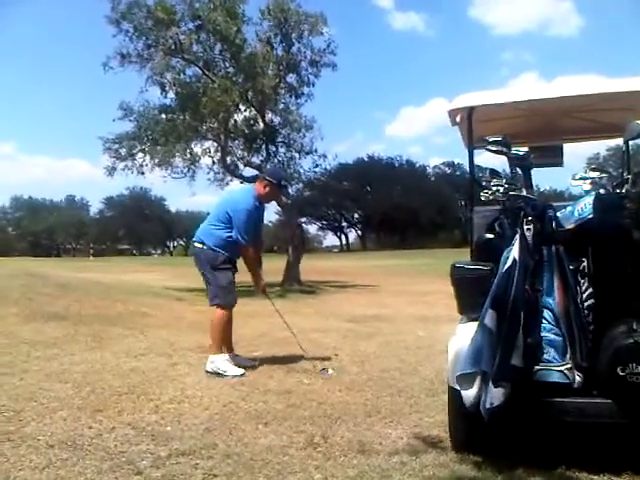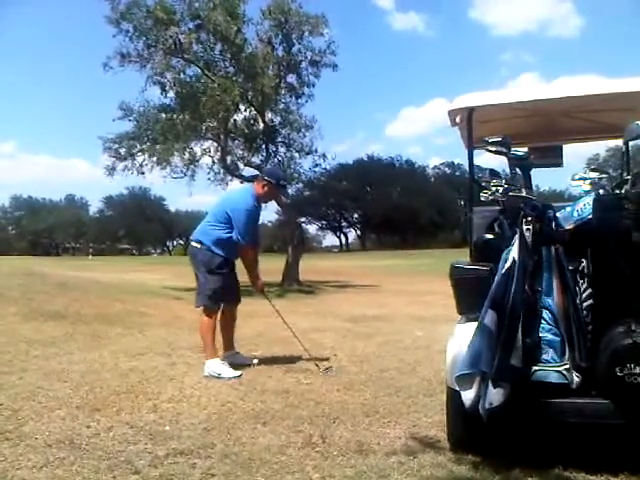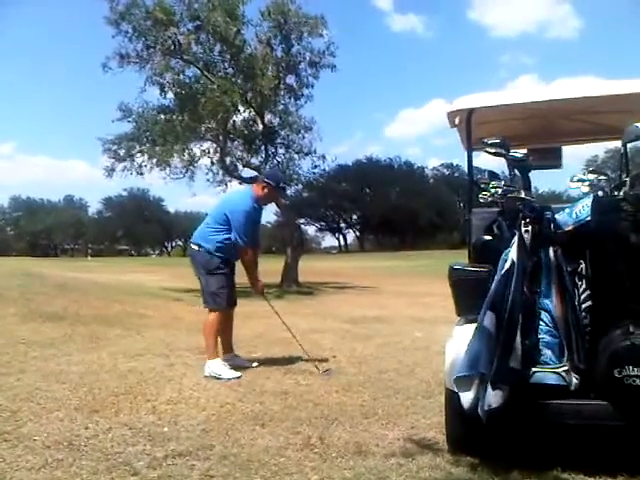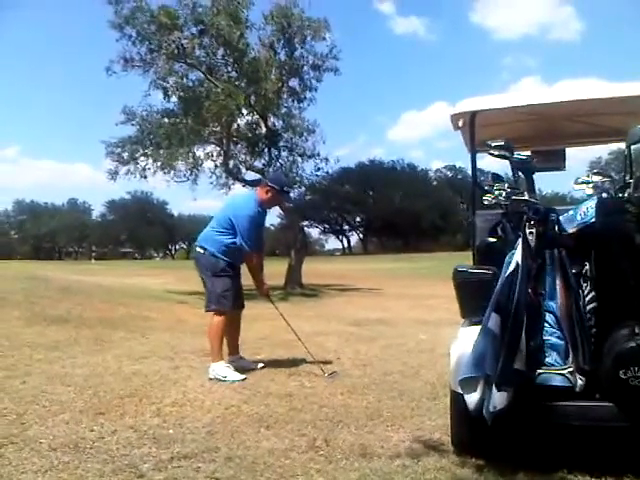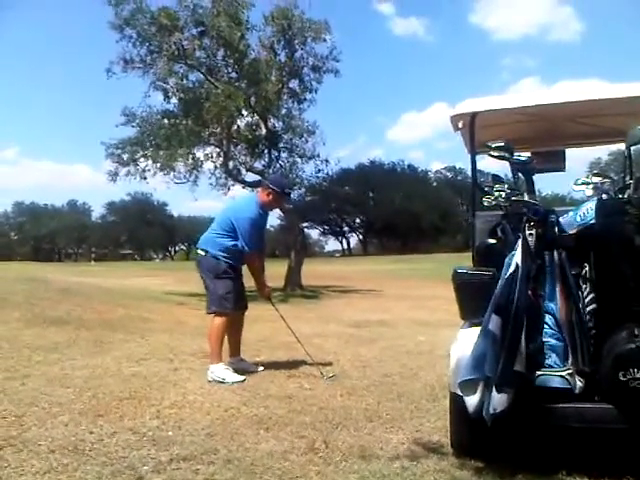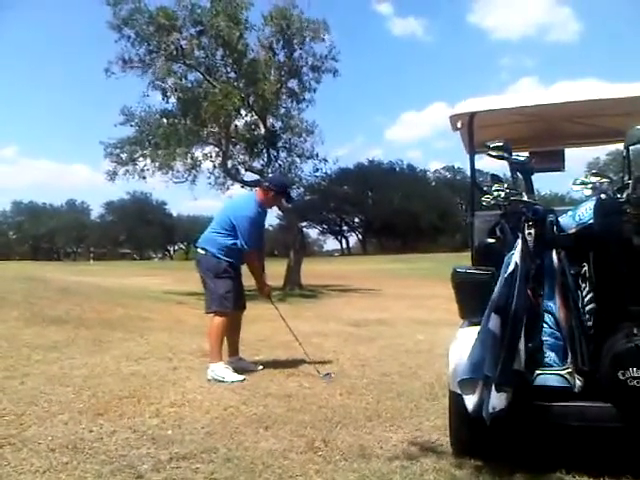
dt=0.4s
person 1, frame 1
left shoulder: (256, 202)
right shoulder: (244, 203)
left elbow: (256, 240)
right elbow: (245, 245)
left wrist: (259, 271)
right wrist: (257, 277)
left hip: (220, 252)
right hip: (209, 250)
left knee: (226, 303)
right knee: (224, 302)
left ankle: (229, 354)
right ankle: (215, 357)
person 1, frame 2
left shoulder: (253, 201)
right shoulder: (244, 202)
left elbow: (252, 241)
right elbow: (244, 246)
left wrist: (255, 273)
right wrist: (255, 277)
left hip: (220, 253)
right hip: (207, 251)
left knee: (231, 303)
right knee: (212, 306)
left ankle: (229, 353)
right ankle: (212, 362)
person 1, frame 3
left shoulder: (254, 204)
right shoulder: (243, 204)
left elbow: (253, 243)
right elbow: (243, 248)
left wrist: (255, 274)
right wrist: (254, 279)
left hip: (220, 255)
right hip: (207, 253)
left knee: (227, 307)
right knee: (217, 306)
left ankle: (228, 356)
right ankle: (212, 362)
person 1, frame 4
left shoulder: (258, 206)
right shoulder: (247, 209)
left elbow: (257, 247)
right elbow: (248, 252)
left wrist: (261, 277)
right wrist: (260, 283)
left hip: (225, 258)
right hip: (212, 256)
left knee: (235, 309)
right knee: (222, 309)
left ankle: (234, 357)
right ankle: (217, 365)
person 1, frame 5
left shoulder: (259, 208)
right shoulder: (248, 212)
left elbow: (259, 248)
right elbow: (250, 254)
left wrist: (262, 280)
right wrist: (261, 285)
left hip: (228, 260)
right hip: (214, 258)
left knee: (238, 310)
right knee: (222, 310)
left ankle: (235, 360)
right ankle: (216, 367)
person 1, frame 6
left shoulder: (257, 206)
right shoulder: (248, 210)
left elbow: (258, 247)
right elbow: (249, 252)
left wrist: (262, 277)
right wrist: (261, 283)
left hip: (226, 259)
right hip: (214, 257)
left knee: (236, 309)
right knee: (222, 310)
left ankle: (234, 358)
right ankle: (215, 365)
